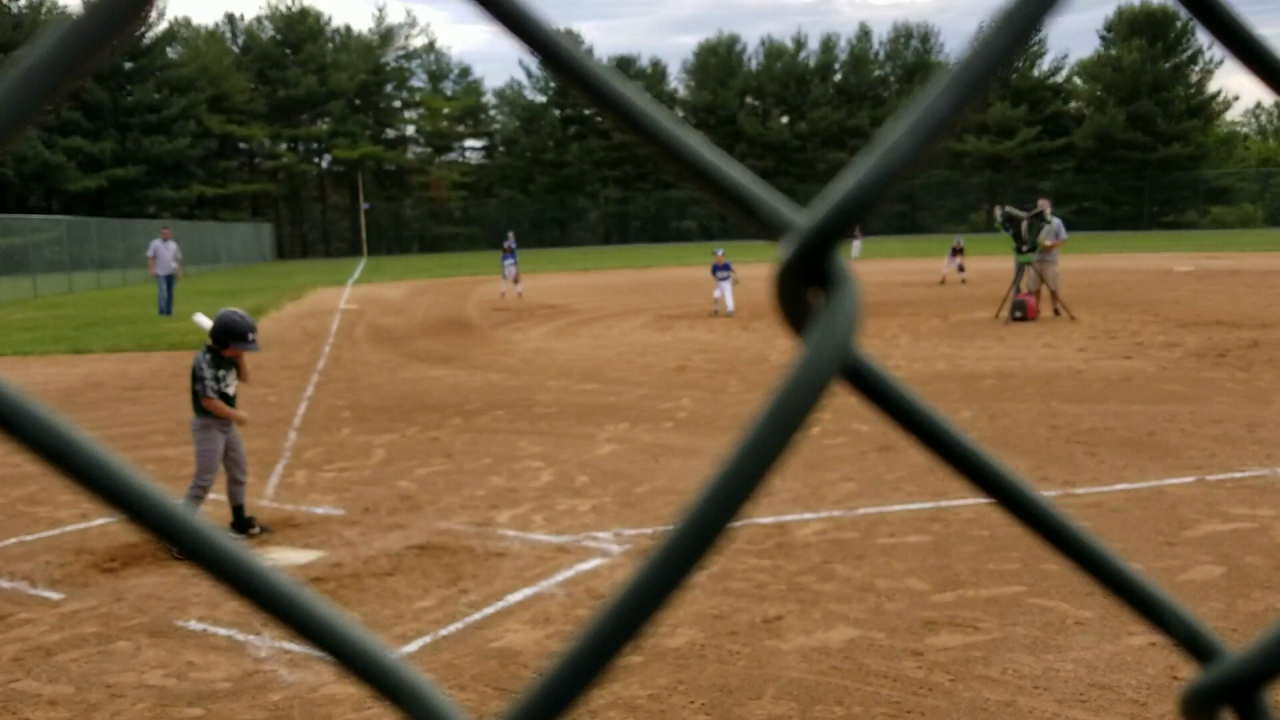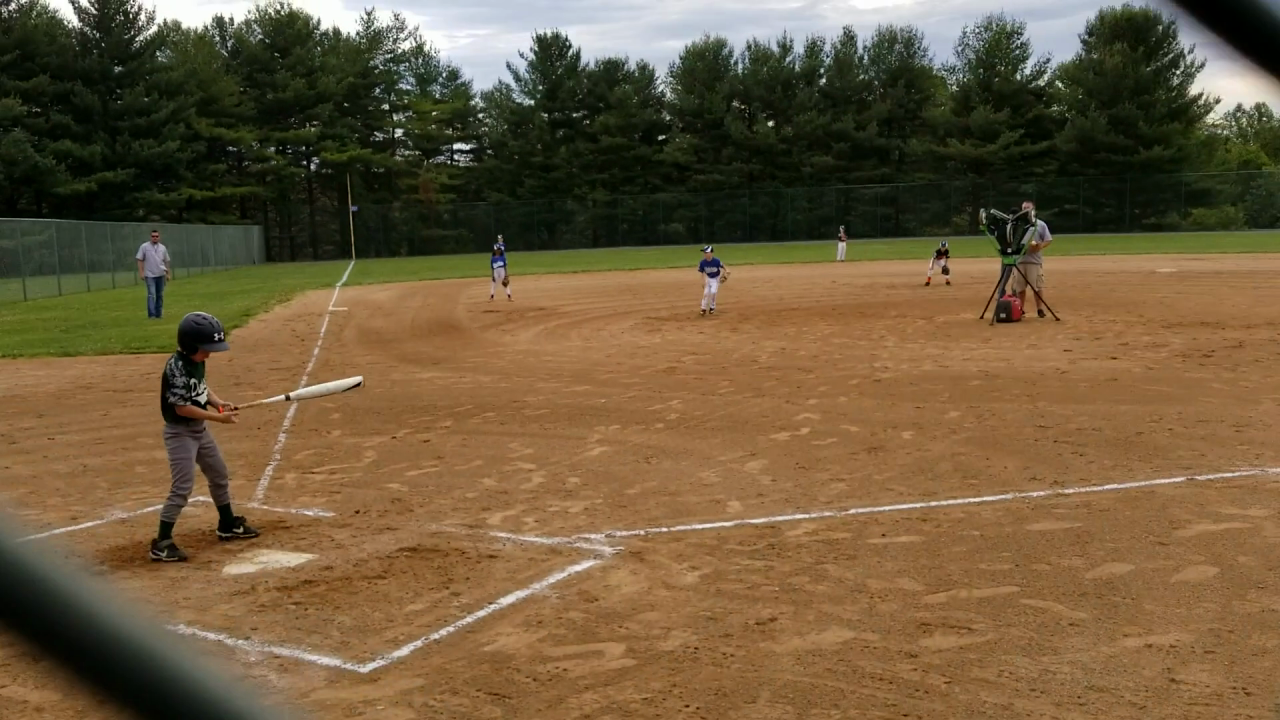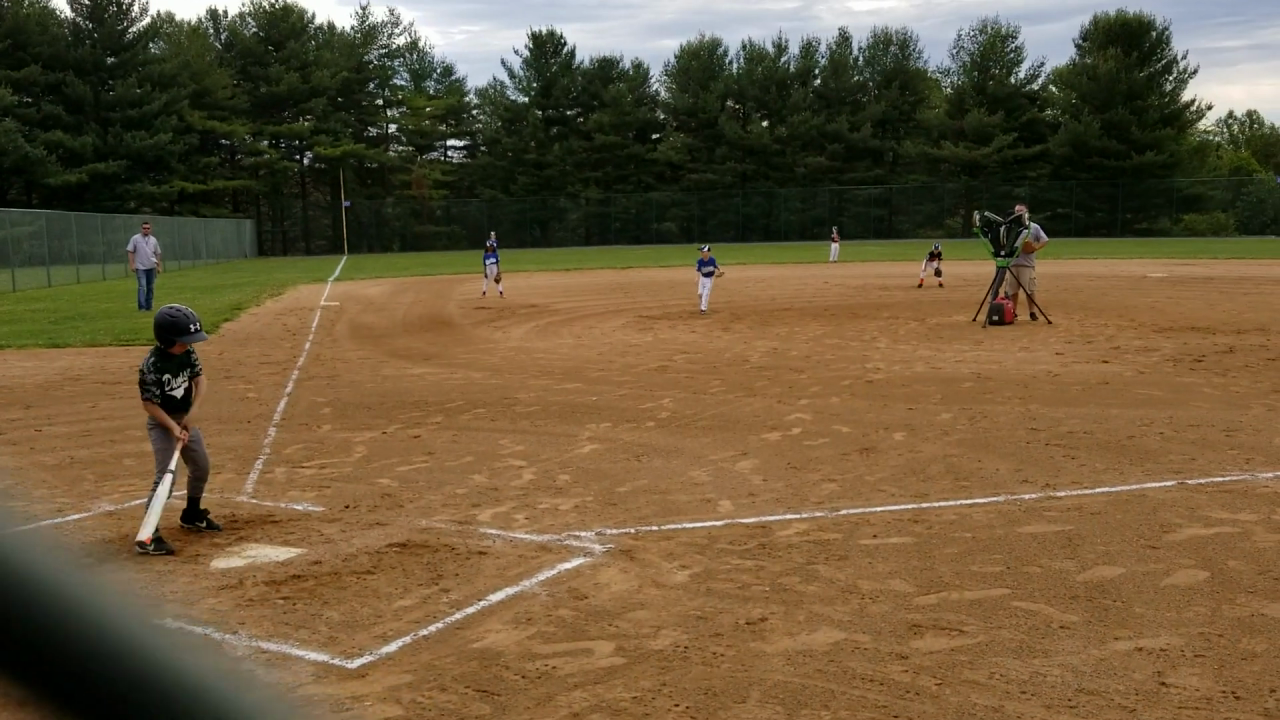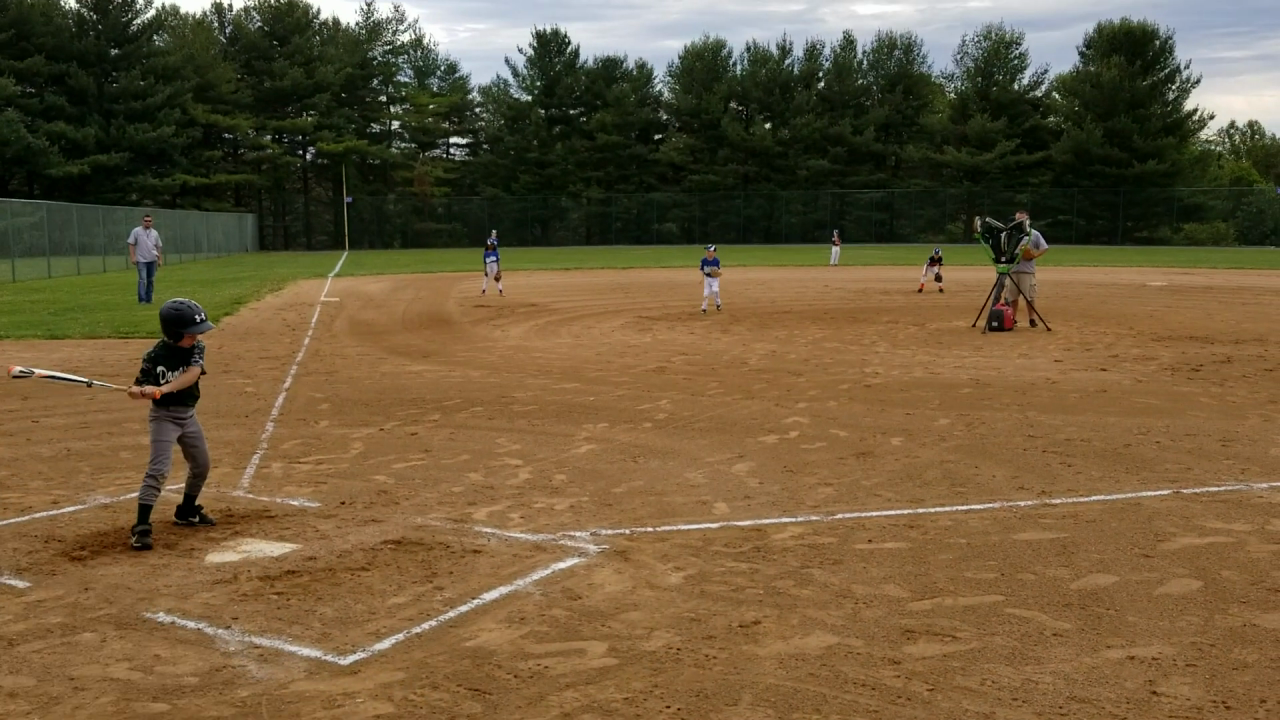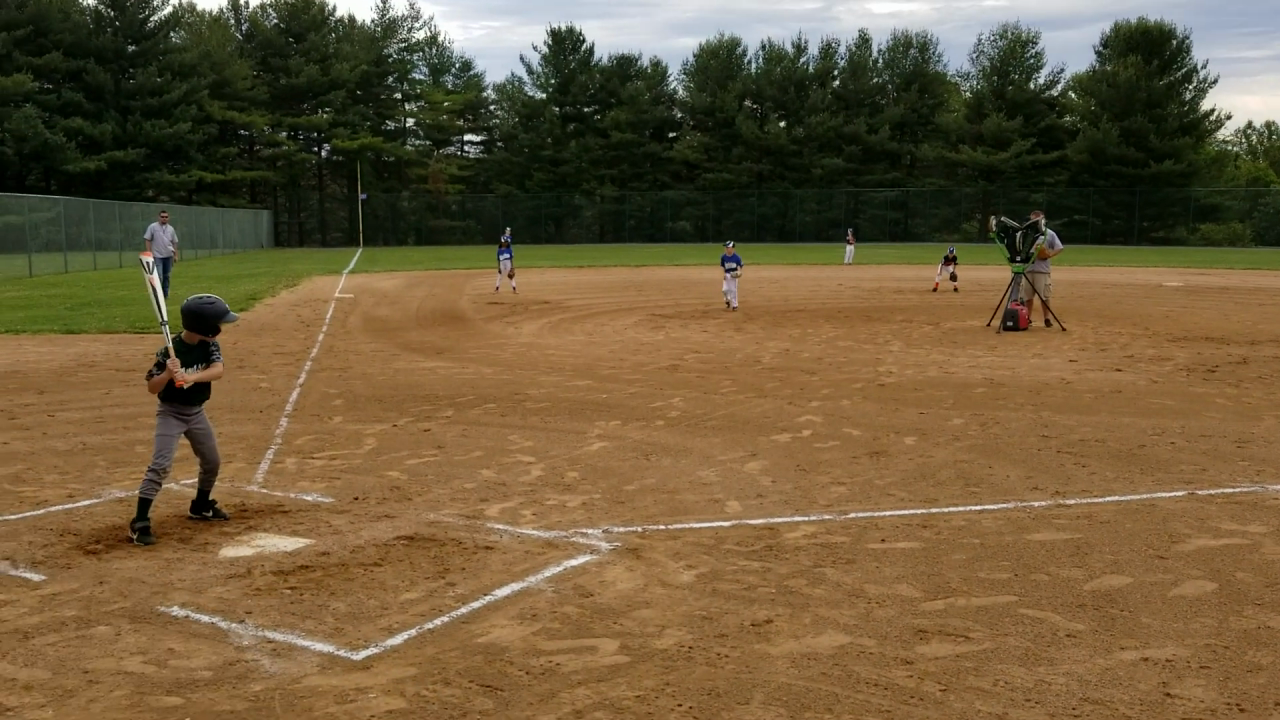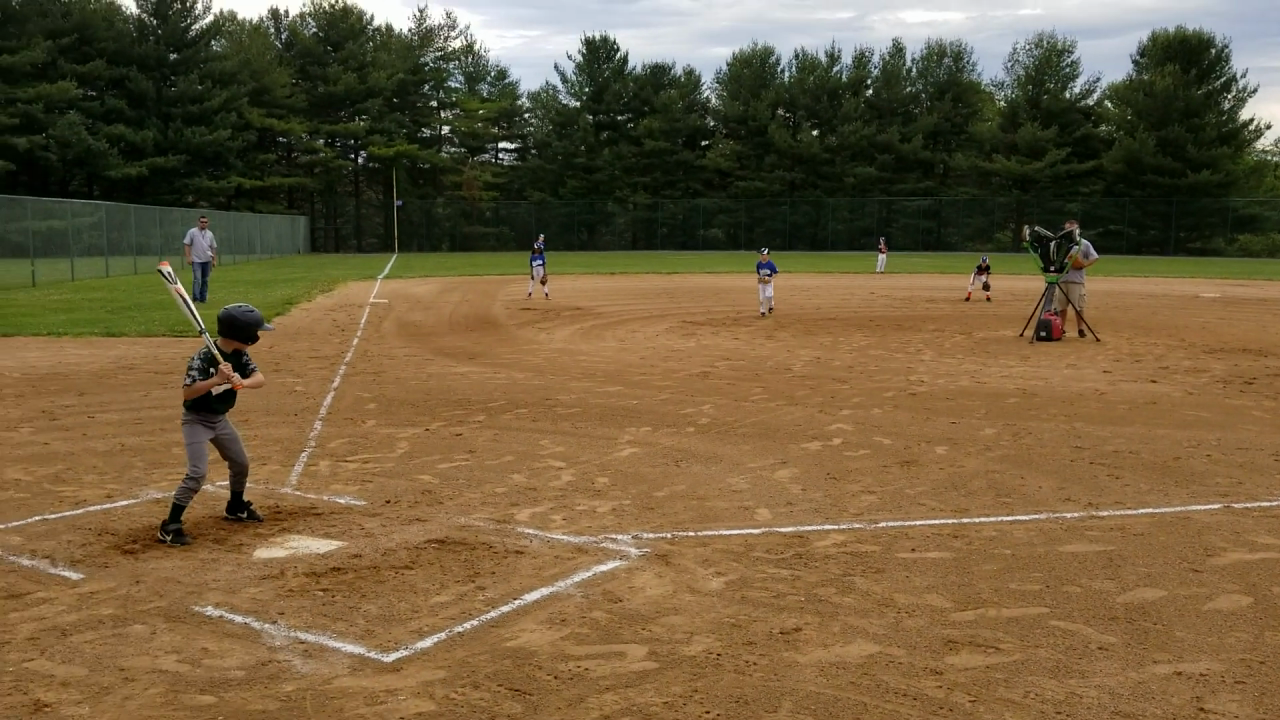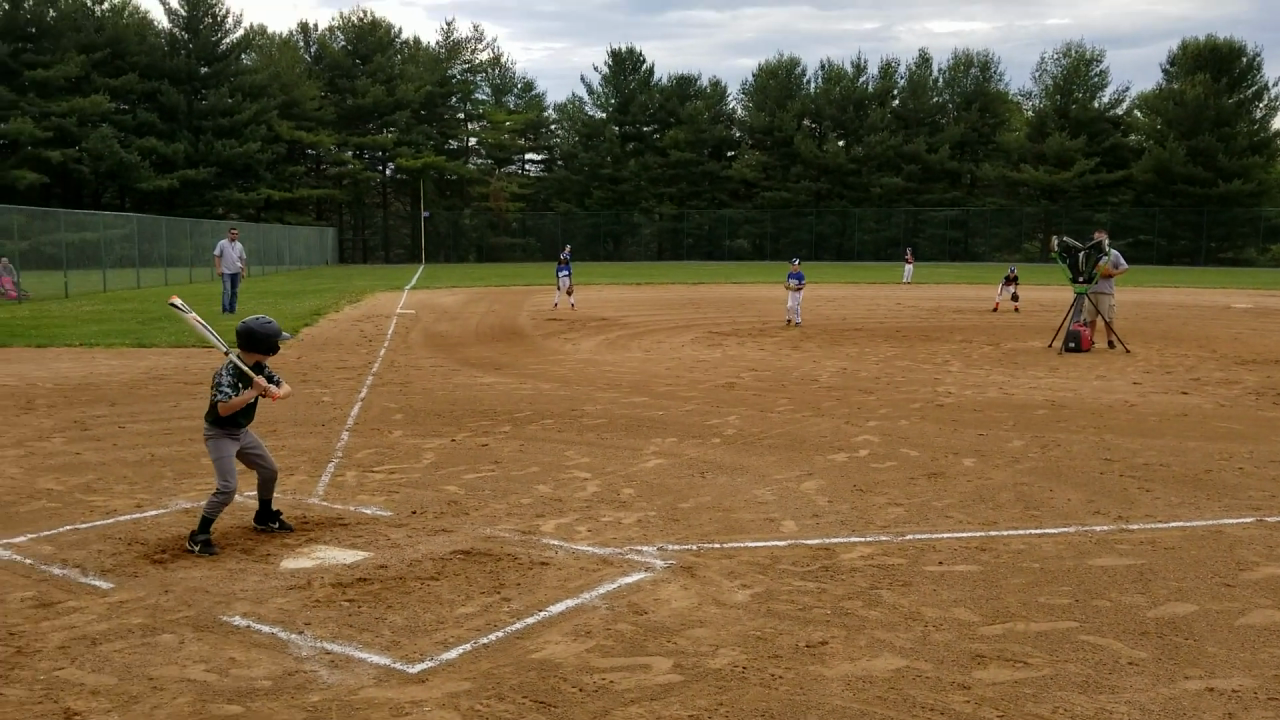
dt=0.2s
person 1, frame 1
left shoulder: (226, 355)
right shoulder: (206, 360)
left elbow: (244, 378)
right elbow: (209, 402)
left wrist: (240, 356)
right wrist: (236, 415)
left hip: (225, 423)
right hip: (207, 424)
left knee: (238, 472)
right knee: (204, 480)
left ankle: (239, 524)
person 1, frame 2
left shoulder: (197, 361)
right shoulder: (176, 368)
right elbow: (181, 407)
left wrist: (217, 403)
right wrist: (218, 417)
left hip: (200, 429)
right hip: (180, 432)
left knee: (219, 475)
right knee: (182, 487)
left ankle: (228, 526)
right ankle: (162, 543)
person 1, frame 3
left shoulder: (187, 353)
right shoulder: (153, 363)
left elbow: (200, 380)
right elbow: (150, 403)
left wrist: (192, 411)
right wrist: (172, 427)
left hip: (186, 419)
right hip: (164, 425)
left knee: (201, 468)
right knee: (165, 477)
left ankle: (192, 515)
right ankle: (149, 536)
person 1, frame 4
left shoulder: (197, 347)
right shoulder: (154, 355)
left elbow: (193, 373)
right elbow: (143, 387)
left wrist: (163, 387)
right wrist: (140, 392)
left hip: (189, 415)
right hip: (163, 417)
left knee: (201, 465)
right knee: (158, 470)
left ankle: (186, 511)
right ankle: (141, 527)
person 1, frame 5
left shoulder: (210, 345)
right shoulder: (170, 351)
left elbow: (218, 370)
right elbow: (152, 388)
left wrist: (191, 376)
right wrist: (168, 374)
left hip: (196, 412)
right hip: (170, 413)
left knee: (212, 461)
right knee: (160, 465)
left ankle: (201, 506)
right ankle: (139, 522)
person 1, frame 6
left shoulder: (239, 356)
right shoulder: (202, 358)
left elbow: (259, 378)
right elbow: (188, 394)
left wrist: (242, 382)
right wrist: (218, 379)
left hip: (219, 419)
right hip: (196, 420)
left knee: (241, 463)
right knee: (197, 473)
left ankle: (236, 506)
right ankle: (170, 525)
person 1, frame 7
left shoulder: (259, 368)
right shoulder: (228, 373)
left elbow: (287, 388)
right elbow: (223, 409)
left wrist: (277, 392)
right wrist: (254, 392)
left hip: (241, 431)
right hip: (219, 434)
left knee: (269, 470)
right knee: (228, 487)
left ankle: (265, 517)
right ankle: (199, 536)
